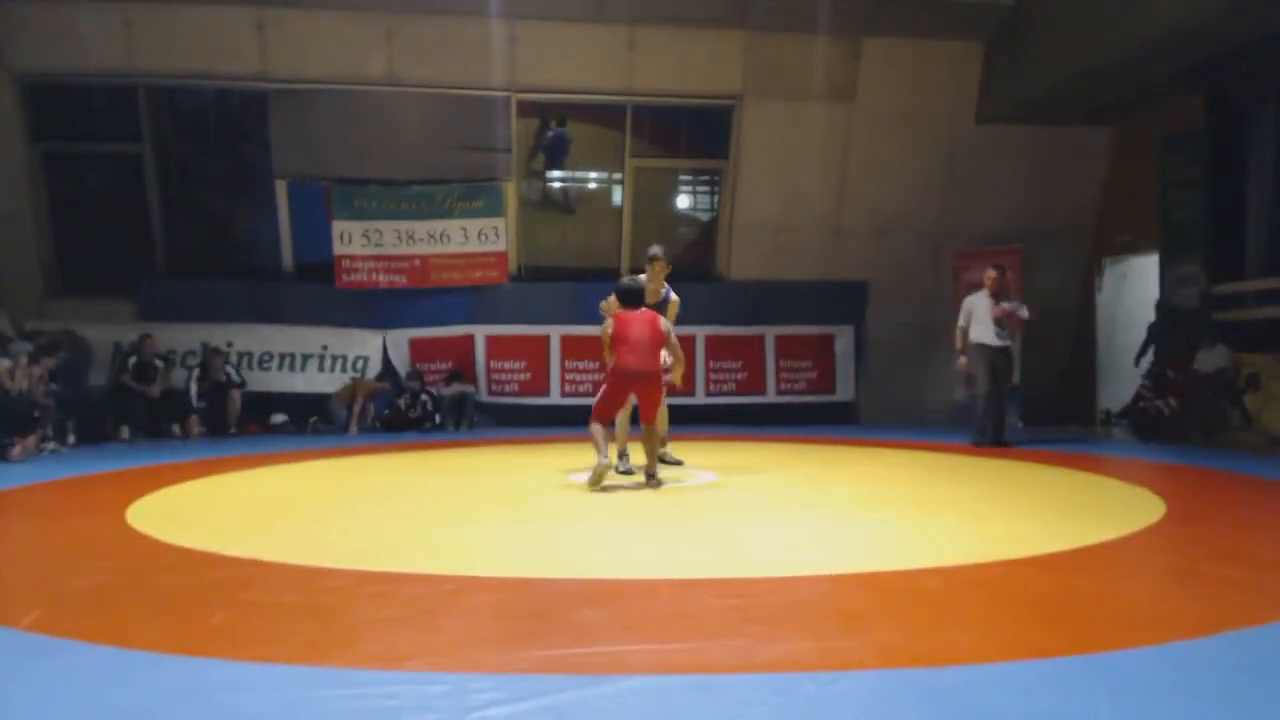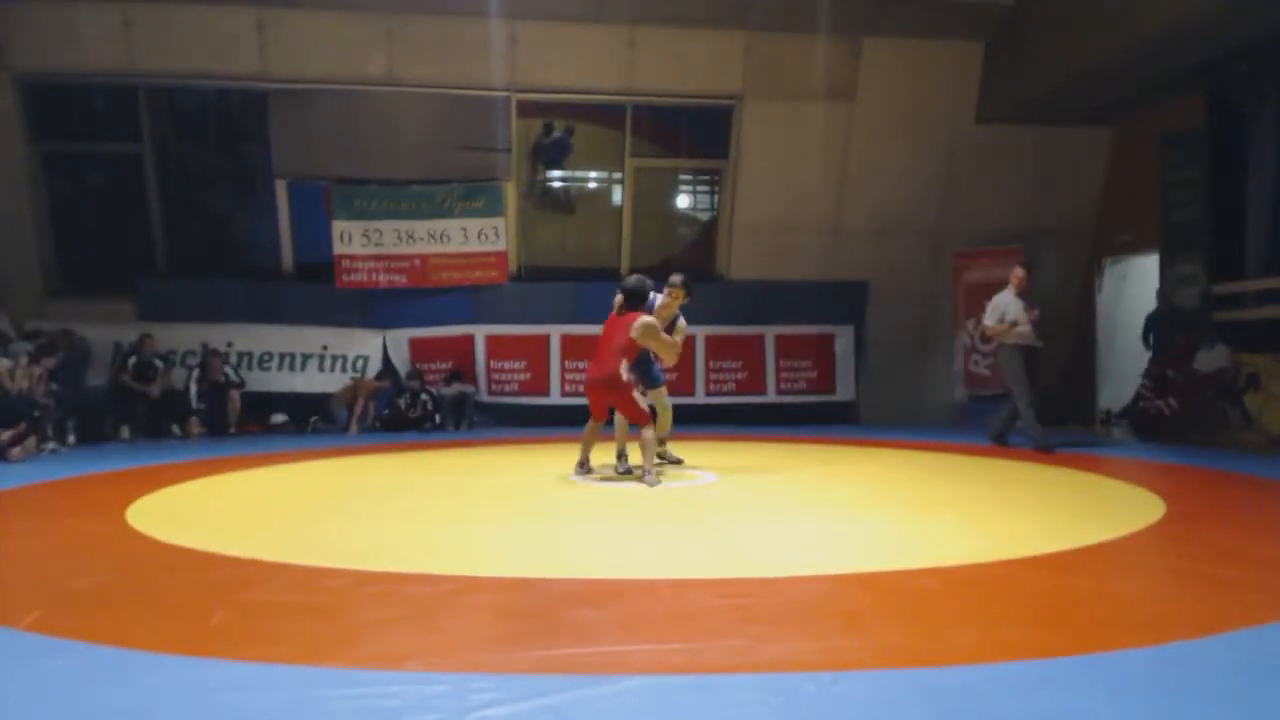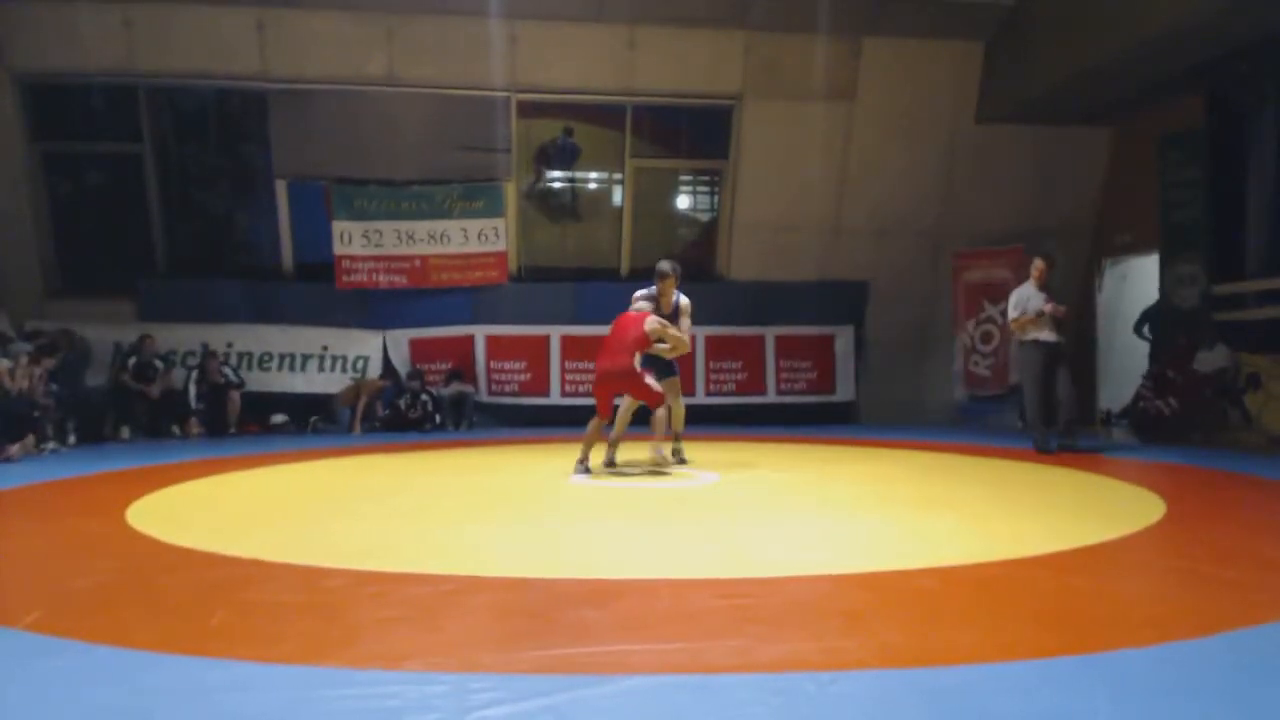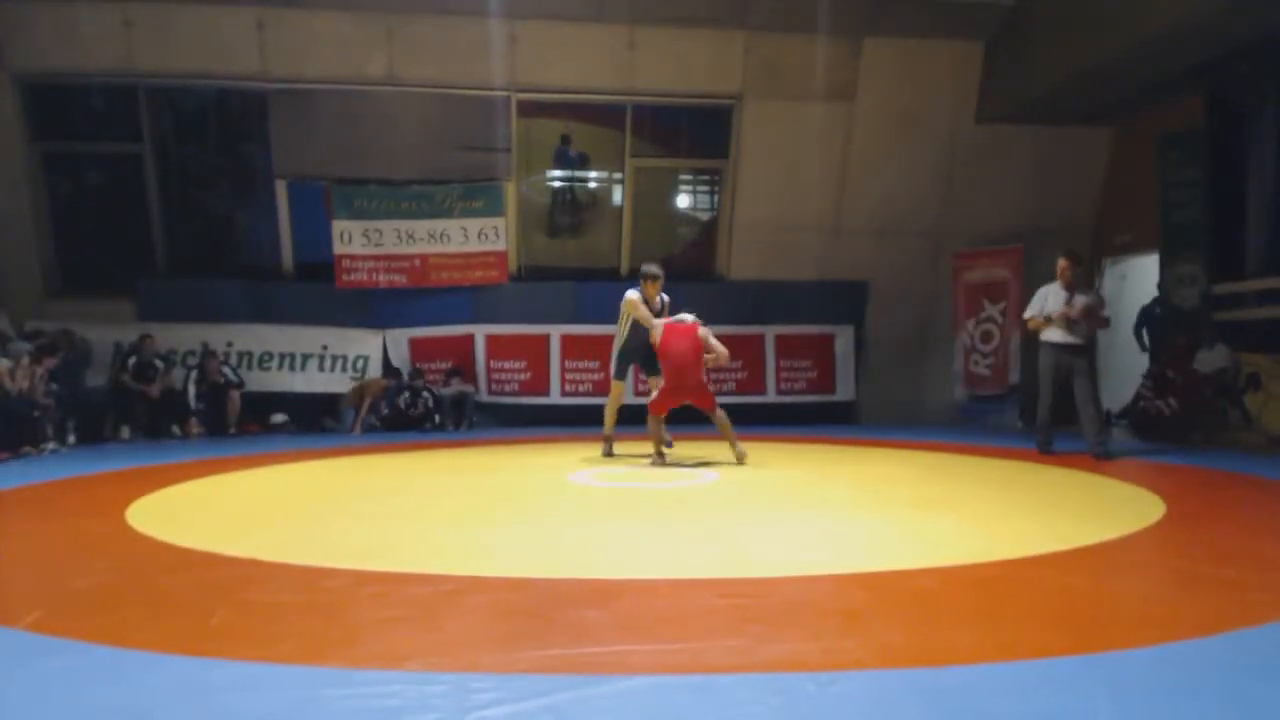
dt=0.4s
person 1, frame 1
left shoulder: (672, 300)
right elbow: (609, 309)
left knee: (660, 402)
right knee: (626, 400)
left ankle: (663, 449)
right ankle: (622, 457)
person 1, frame 2
left shoulder: (680, 324)
right shoulder: (644, 300)
left hip: (645, 358)
left knee: (665, 406)
left ankle: (662, 448)
right ankle: (621, 457)
person 1, frame 3
left shoulder: (683, 303)
right shoulder: (641, 297)
left elbow: (684, 337)
left knee: (676, 398)
right knee: (632, 398)
left ankle: (677, 446)
right ankle: (612, 444)
person 1, frame 4
left shoulder: (664, 300)
right shoulder: (632, 297)
right elbow: (651, 322)
left hip: (644, 346)
right hip: (624, 348)
left knee: (660, 387)
right knee: (616, 397)
right ankle: (607, 438)
person 2, frame 1
left shoulder: (1011, 302)
right shoulder: (972, 300)
left elbow: (1025, 322)
right elbow: (962, 328)
left wrist: (1007, 316)
right wrist: (961, 353)
left hip: (1003, 352)
right hip: (981, 350)
left knee: (1001, 396)
right knee: (984, 391)
left ankle: (995, 436)
right ankle: (979, 435)
person 2, frame 2
left shoulder: (1027, 301)
right shoulder: (1000, 300)
left elbow: (1031, 324)
right elbow: (989, 330)
left wrist: (1035, 319)
right wrist: (1015, 323)
left hip: (1028, 351)
right hip: (1011, 351)
left knee: (1017, 397)
right knee: (1024, 396)
left ankle: (999, 432)
right ankle: (1038, 440)
person 2, frame 3
left shoulder: (1050, 295)
right shoulder: (1021, 293)
right elbow: (1015, 324)
left wrist: (1060, 314)
right wrist: (1040, 312)
left hip: (1055, 348)
right hip: (1032, 349)
left knee: (1067, 394)
right knee: (1034, 398)
left ankle: (1066, 438)
right ankle: (1041, 442)
person 2, frame 4
left shoulder: (1090, 297)
right shoulder: (1045, 292)
left elbow: (1105, 322)
right elbow: (1030, 322)
left wrist: (1086, 316)
right wrist: (1049, 318)
left hip: (1080, 351)
right hip: (1052, 350)
left knee: (1088, 398)
right knee: (1046, 399)
left ankle: (1097, 445)
right ankle: (1043, 442)
person 3, frame 1
left shoulder: (610, 322)
right shoulder: (661, 321)
right elbow: (679, 361)
right wrist: (676, 375)
left hip: (621, 373)
right hip: (651, 374)
left knee: (598, 420)
right knee: (649, 422)
left ankle: (603, 458)
right ankle: (652, 474)
person 3, frame 2
left shoulder: (614, 316)
right shoulder: (647, 323)
right elbow: (670, 357)
left hip: (592, 379)
right hip: (615, 381)
left knee: (597, 418)
right knee: (646, 424)
left ankle: (582, 464)
right ankle: (648, 472)
person 3, frame 3
left shoulder: (620, 320)
right shoulder: (655, 321)
right elbow: (685, 346)
left wrist: (659, 347)
right wrist: (670, 350)
left hip: (603, 372)
right hip: (627, 371)
left knee: (601, 416)
right knee: (659, 400)
left ankle: (582, 462)
right ankle: (657, 448)
person 3, frame 4
left shoulder: (660, 328)
right shoulder: (700, 331)
right elbow: (724, 356)
left hip: (675, 386)
right hip: (697, 386)
left knee: (654, 411)
right knee: (714, 410)
left ankle: (658, 455)
right ankle: (737, 449)
